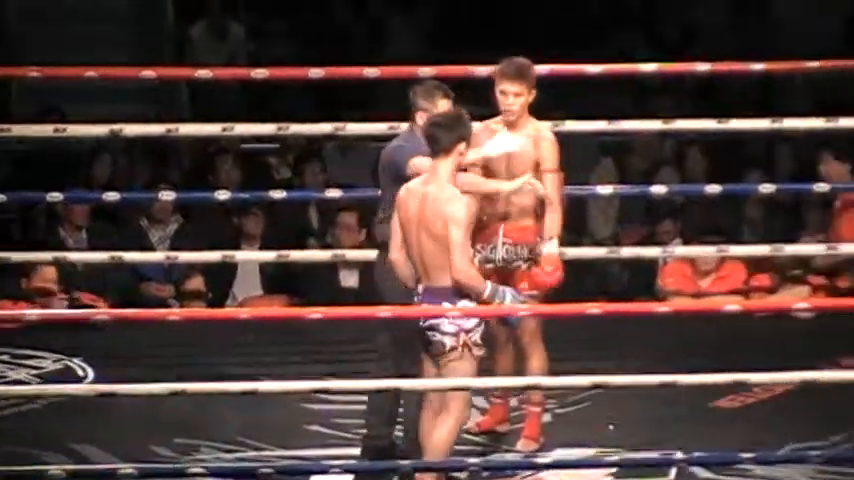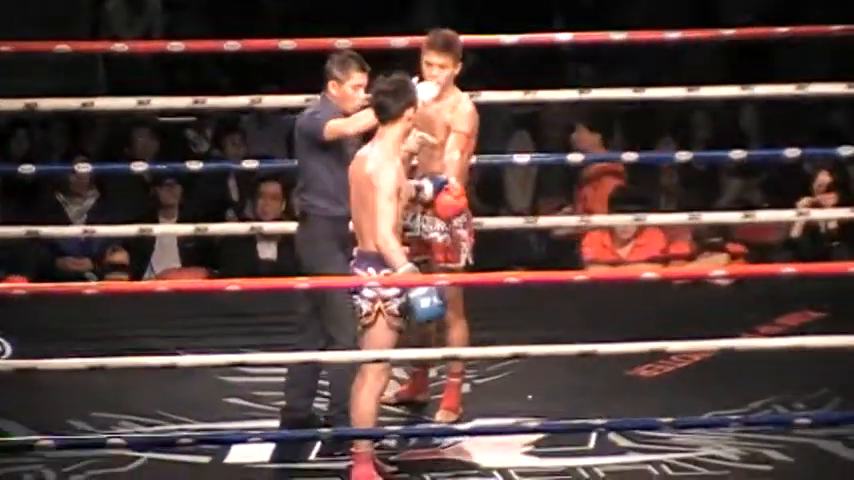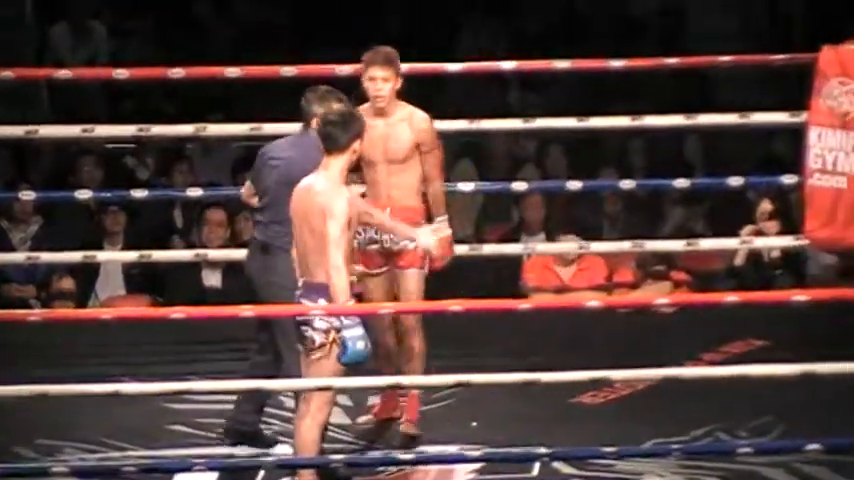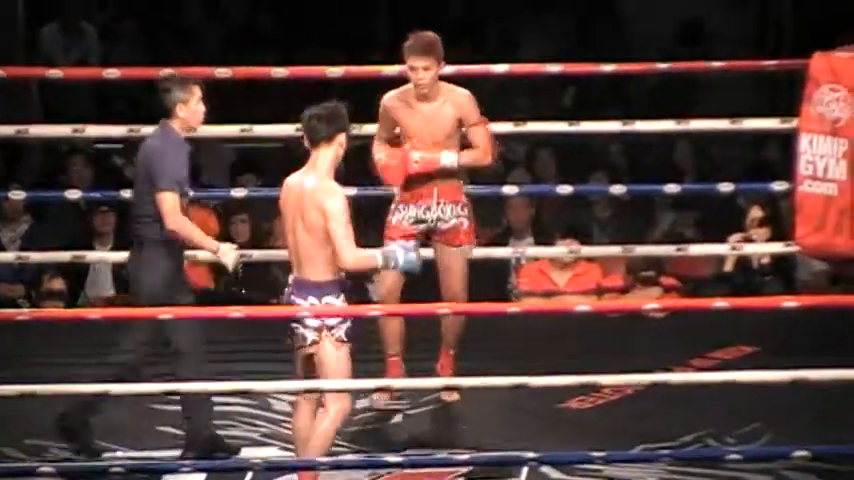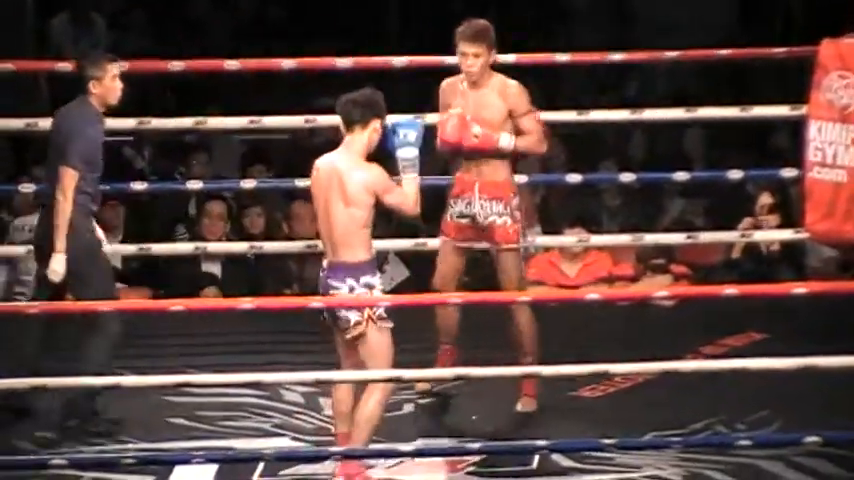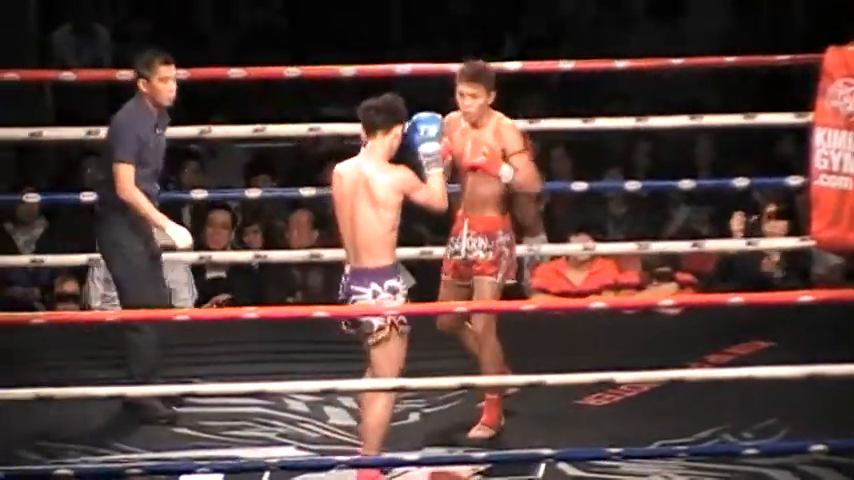
dt=0.7s
person 1, frame 1
left shoulder: (543, 139)
right shoulder: (482, 134)
left elbow: (553, 200)
left wrist: (551, 246)
left hip: (526, 241)
right hip: (489, 238)
left knee: (529, 335)
right knee: (497, 331)
left ankle: (533, 424)
right ankle: (499, 410)
person 1, frame 2
left shoulder: (462, 108)
right shoulder: (416, 100)
left elbow: (458, 155)
left wrist: (452, 185)
left hip: (446, 216)
right hip: (416, 210)
left knee: (450, 306)
left ankle: (453, 394)
right ankle: (418, 381)
person 1, frame 3
left shoulder: (418, 122)
left elbow: (434, 179)
left wrist: (441, 226)
left hip: (409, 223)
right hip: (370, 224)
left knee: (409, 319)
right knee: (378, 321)
left ankle: (411, 407)
right ankle: (389, 399)
person 1, frame 4
left shoulder: (461, 100)
right shoulder: (392, 102)
left elbow: (487, 154)
right elbow: (379, 145)
left wrist: (440, 158)
right wrist: (386, 160)
left hip: (450, 201)
right hip: (409, 202)
left knee: (454, 296)
right knee: (387, 292)
left ankle: (445, 371)
right ankle: (394, 374)
person 1, frame 5
left shoulder: (511, 91)
right shoulder: (449, 89)
left elbow: (539, 143)
left wrist: (496, 139)
right wrist: (446, 137)
left hip: (499, 195)
right hip: (462, 193)
left knee: (514, 295)
right knee: (442, 286)
left ankle: (529, 381)
right ankle: (446, 361)
person 1, frame 6
left shoulder: (507, 130)
right shoulder: (453, 123)
left elbow: (533, 187)
left wrist: (499, 168)
right wrist: (444, 162)
left hip: (493, 230)
right hip: (462, 226)
left knee: (481, 325)
right knee: (450, 322)
left ankle: (492, 413)
right ankle: (497, 377)
person 2, frame 1
left shoulder: (406, 193)
right shoulder: (456, 201)
left elbow: (396, 256)
right elbow: (462, 272)
right wrist: (498, 295)
left hip: (425, 304)
right hip: (455, 309)
left knee: (434, 403)
right knee: (455, 410)
person 2, frame 2
left shoulder: (367, 155)
right shoulder: (385, 163)
right elbow: (383, 234)
left wrist: (423, 187)
right wrist: (413, 281)
left hip: (367, 268)
right hip: (380, 271)
left knee: (368, 371)
right knee: (375, 375)
person 2, frame 3
left shoulder: (303, 188)
right shoulder: (337, 195)
right elbow: (336, 265)
right wrist: (350, 322)
left hip: (307, 296)
right hip: (327, 302)
left knee: (310, 401)
right knee: (319, 406)
person 2, frame 4
left shoulder: (290, 184)
right shoulder: (330, 192)
right elbow: (348, 258)
right wrist: (388, 256)
left hip: (298, 293)
right hip: (323, 300)
left knee: (308, 396)
right knee: (338, 403)
person 2, frame 5
left shoulder: (321, 165)
right shoulder: (369, 173)
right elbow: (411, 207)
right wrist: (409, 158)
left hip: (331, 274)
right hip: (359, 279)
left knee: (348, 368)
right knee: (381, 381)
person 2, frame 6
left shoulder: (340, 172)
right shoulder: (396, 176)
right elbow: (439, 202)
left wrist: (367, 150)
right wrist: (431, 155)
left hip: (352, 280)
right hip: (382, 284)
left knee: (376, 368)
right knee: (385, 385)
person 3, frame 1
left shoulder: (431, 147)
right shoulder: (398, 151)
left elbow: (455, 180)
right elbow: (429, 170)
left wrist: (506, 186)
right wrist: (481, 152)
left knee: (396, 351)
right knee: (404, 351)
left ankle: (378, 442)
right ankle: (409, 447)
person 3, frame 2
left shoulder: (345, 121)
right shoulder: (312, 119)
right elbow: (351, 128)
left hip: (335, 231)
right hip: (321, 231)
left knee: (315, 325)
right knee: (346, 327)
left ankle: (297, 412)
right ankle: (341, 419)
person 3, frame 3
left shoulder: (271, 150)
right shoulder: (312, 161)
left elbow: (248, 195)
right elbow: (360, 210)
right wrist: (411, 234)
left hip: (263, 257)
right hip: (278, 263)
left knee: (269, 346)
right knee: (298, 355)
left ankle: (242, 423)
person 3, frame 4
left shoulder: (164, 142)
right shoulder: (167, 149)
right elbow: (172, 219)
right wrist: (217, 248)
left hip: (162, 259)
right hip: (156, 259)
left knee: (189, 346)
right knee: (134, 351)
left ankle: (200, 435)
right ankle: (75, 420)
person 3, frame 5
left shoulder: (72, 114)
right shoulder: (85, 126)
right elbow: (64, 192)
left wrist: (91, 223)
right wrist: (59, 251)
left hip: (51, 225)
right hip: (69, 228)
right knee: (106, 317)
right ankle: (80, 404)
person 3, frame 6
left shoulder: (160, 118)
right shoulder: (126, 122)
right elbow: (124, 188)
right wrist: (167, 225)
left hip: (144, 223)
right hip: (120, 225)
left knee: (156, 305)
right knee: (143, 310)
left ankle: (145, 387)
right ankle: (140, 395)
